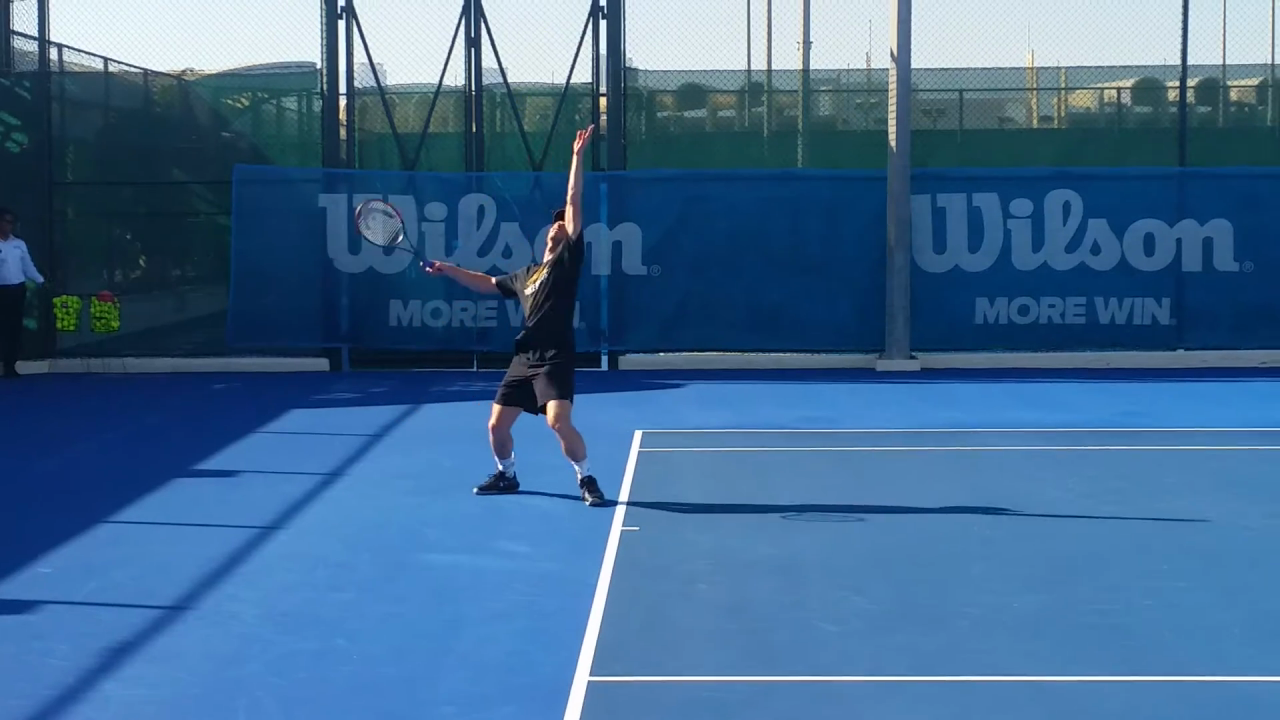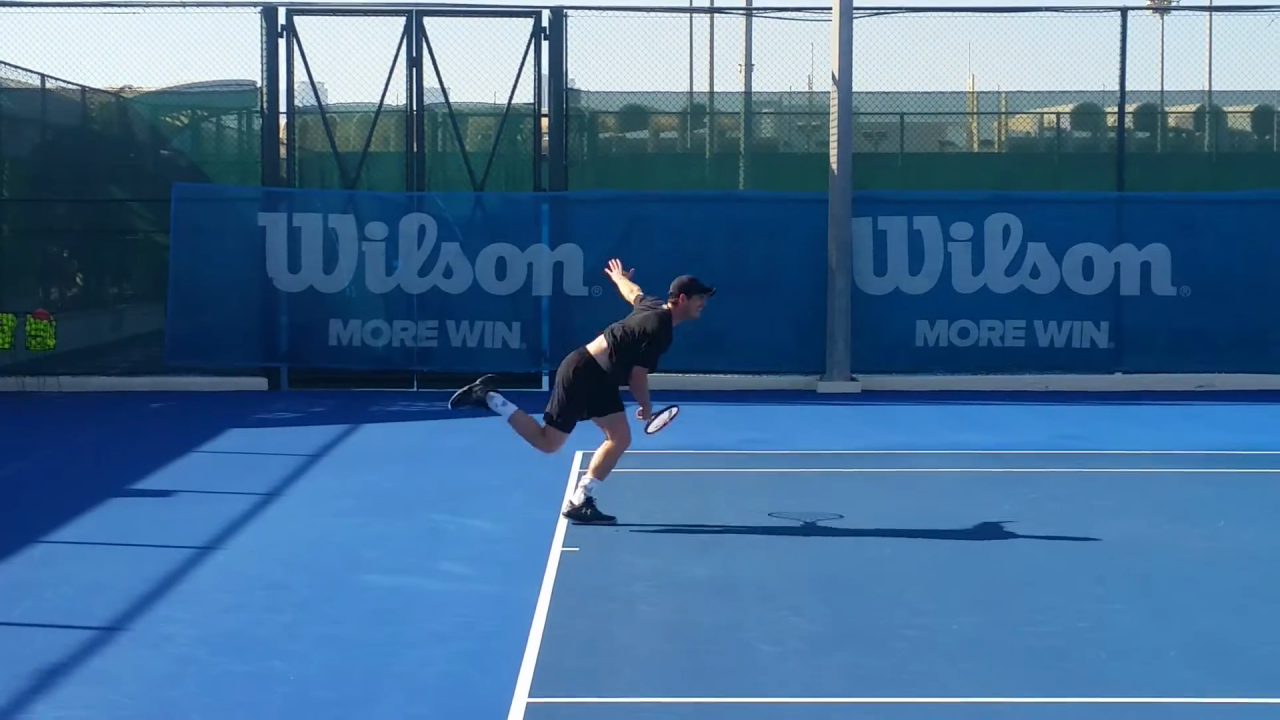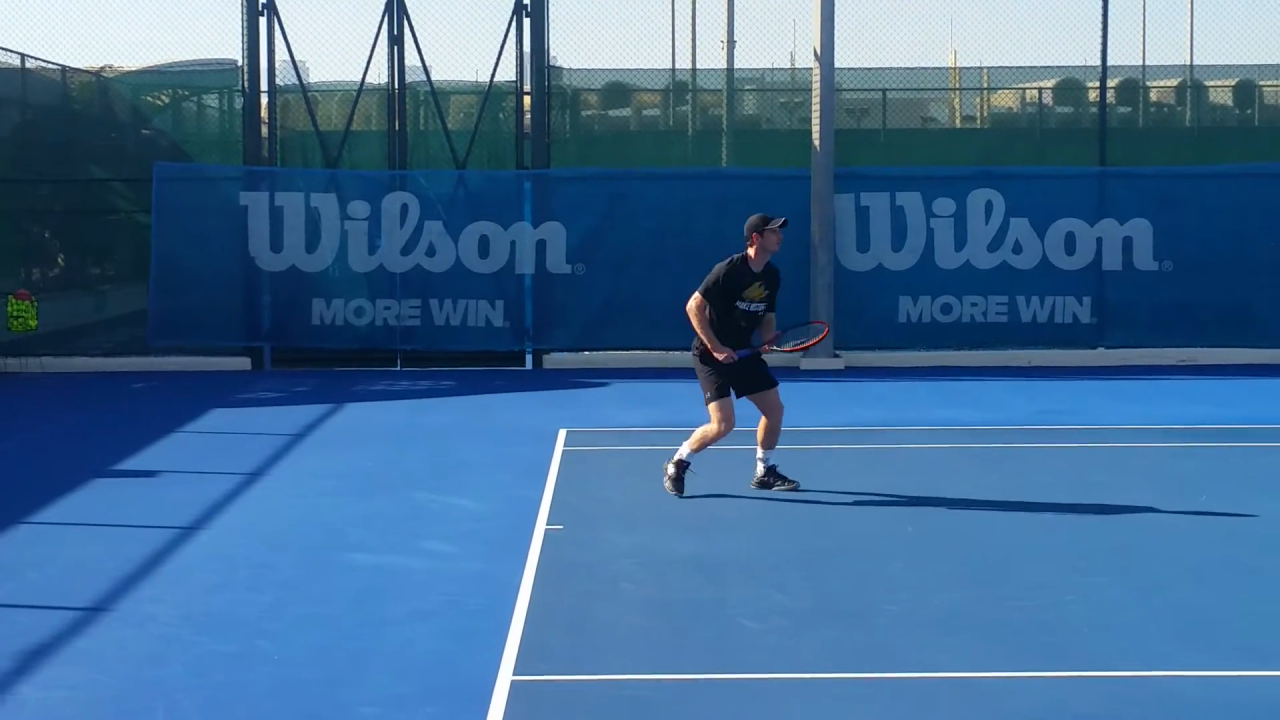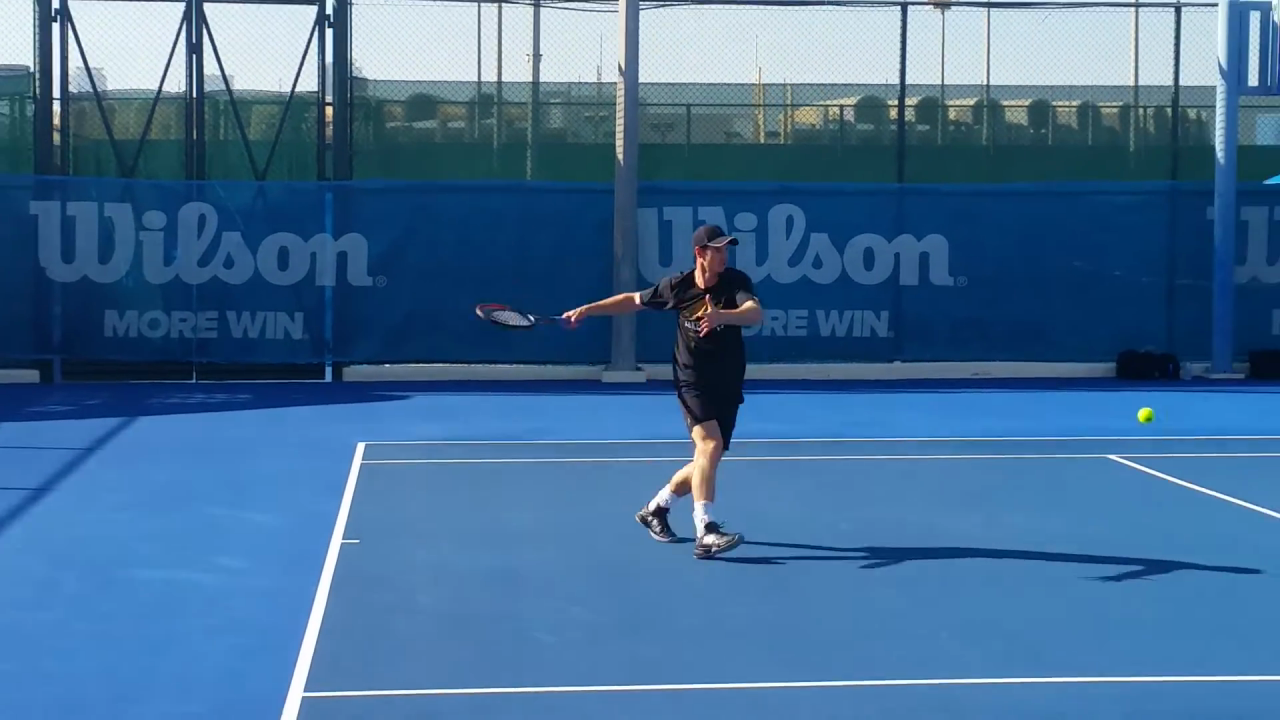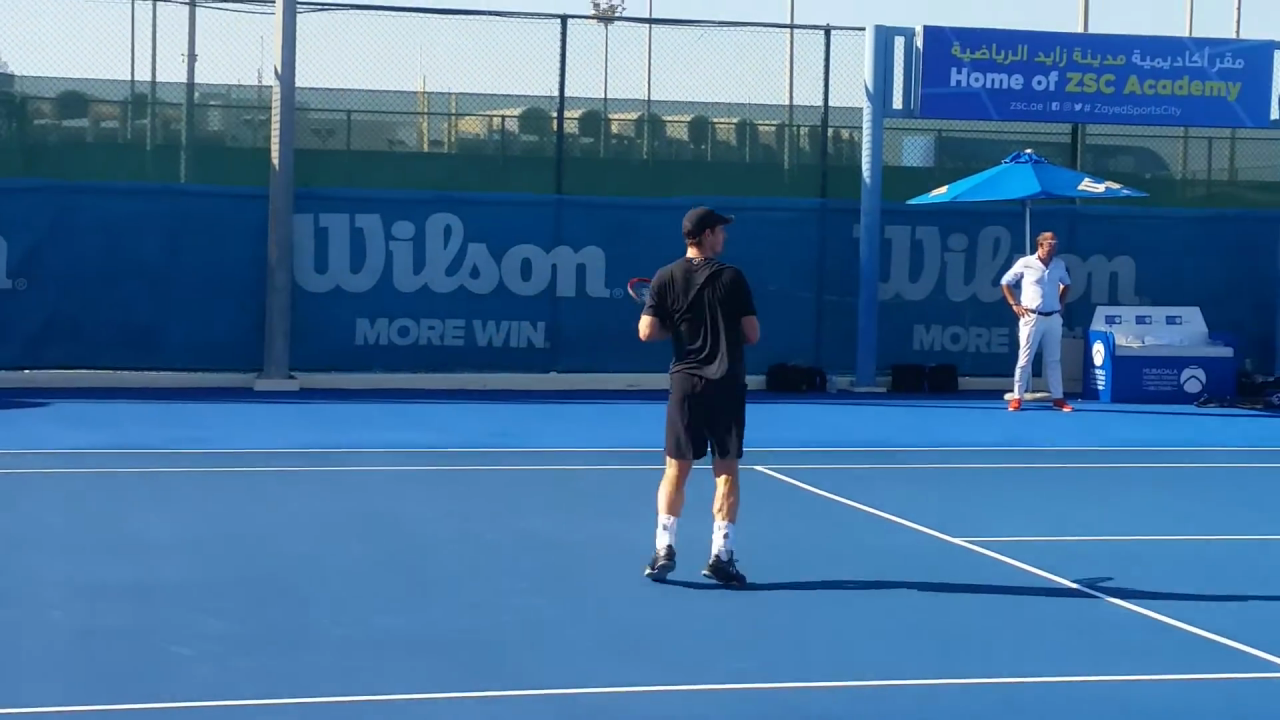
dt=1s
person 1, frame 1
left shoulder: (569, 259)
right shoulder: (526, 275)
left elbow: (574, 203)
right elbow: (488, 283)
left wrist: (578, 156)
right wrist: (448, 269)
left hip: (555, 359)
right hip: (524, 361)
left knee: (559, 423)
right knee: (497, 426)
left ankle: (586, 478)
right ankle: (506, 475)
person 1, frame 2
left shoulder: (654, 306)
right shoulder: (660, 330)
left elbow: (633, 293)
right elbow: (637, 378)
left wrist: (620, 278)
right wrist: (646, 405)
left hip: (600, 376)
right hip: (583, 372)
left knee: (620, 438)
right knee: (547, 443)
left ankle: (580, 501)
right ankle: (488, 395)
person 1, frame 3
left shoulder: (772, 275)
right shoulder: (728, 269)
right elbow: (694, 307)
left wrist: (769, 337)
right wrist: (715, 347)
left hip: (742, 351)
right hip: (711, 354)
left knee: (775, 409)
right knee: (723, 424)
left ankle: (765, 472)
right ankle: (678, 464)
person 1, frame 4
left shoulder: (737, 281)
right shoulder: (675, 286)
left elbow: (755, 314)
right elbow: (634, 301)
left wrist: (722, 316)
right wrist: (586, 310)
left hip: (728, 386)
right hip: (693, 383)
left knee: (705, 465)
right knee: (709, 447)
left ankle: (655, 510)
right ankle: (705, 533)
person 1, frame 5
left shoulder: (665, 278)
right shoulder: (732, 277)
left elbow: (647, 333)
right elbow: (752, 333)
left hip: (684, 383)
right hip: (726, 385)
left knee: (676, 471)
right knee: (727, 474)
left ankle: (663, 551)
right ankle: (721, 558)
